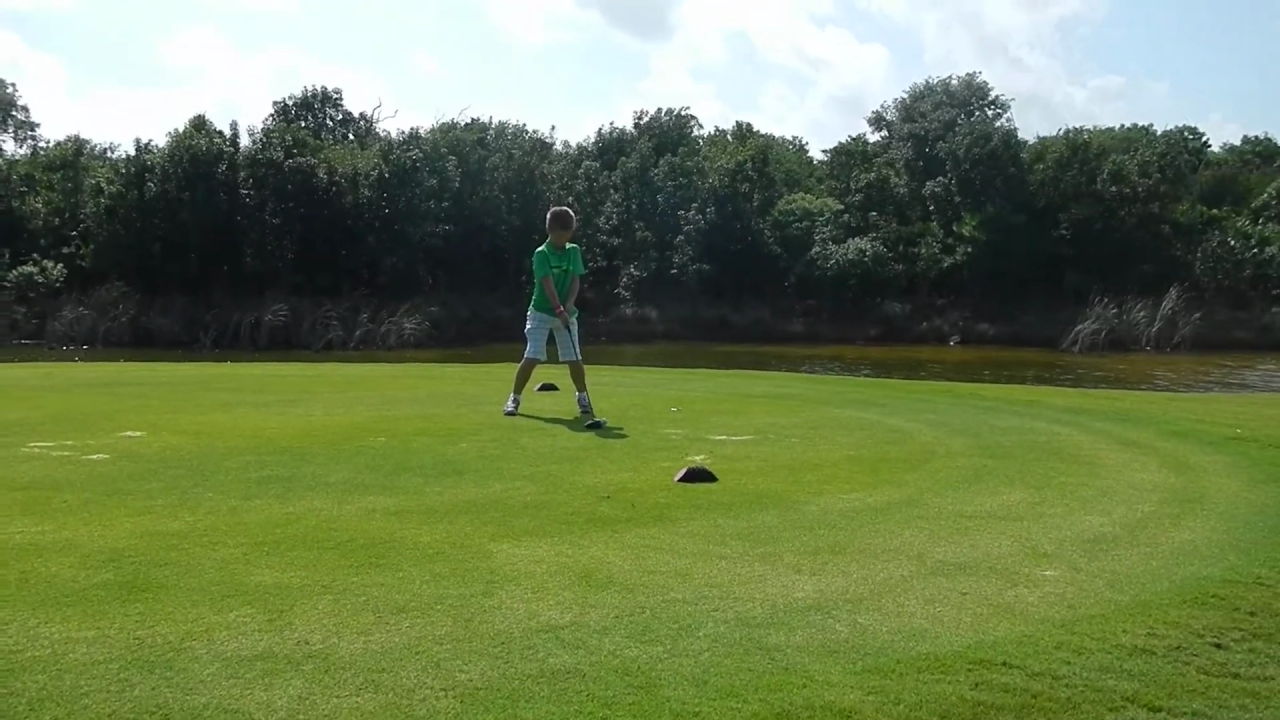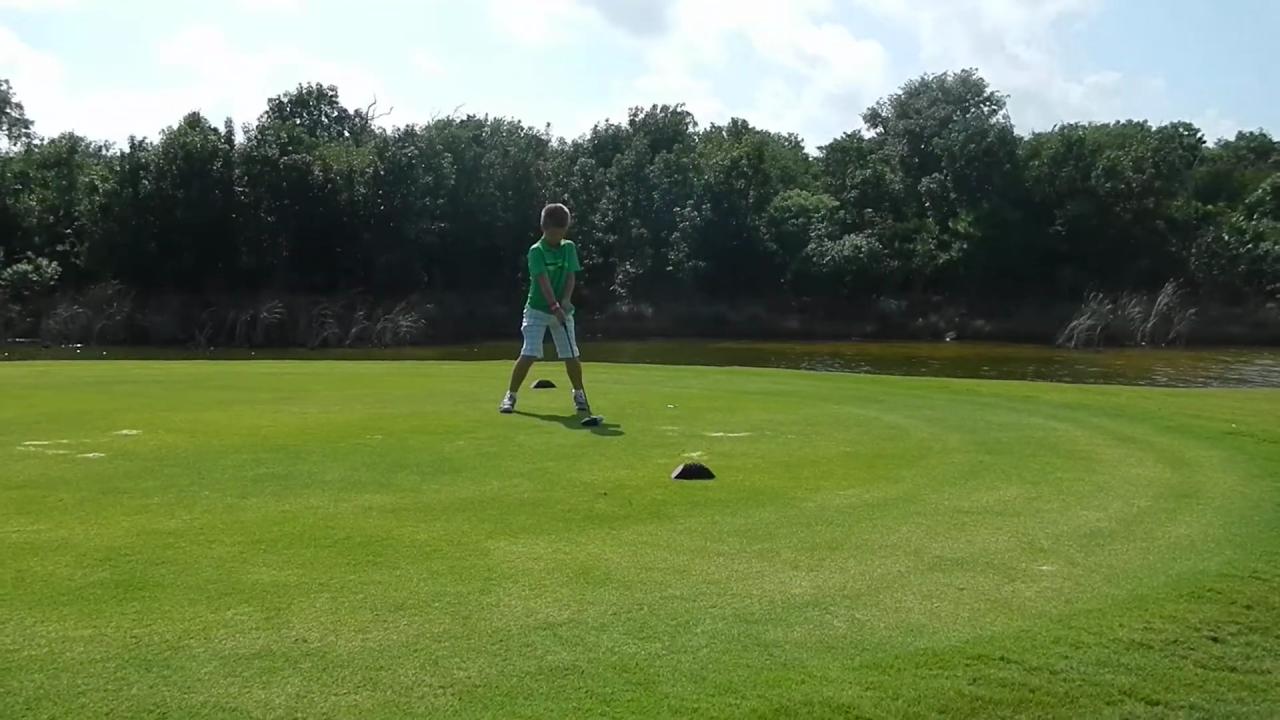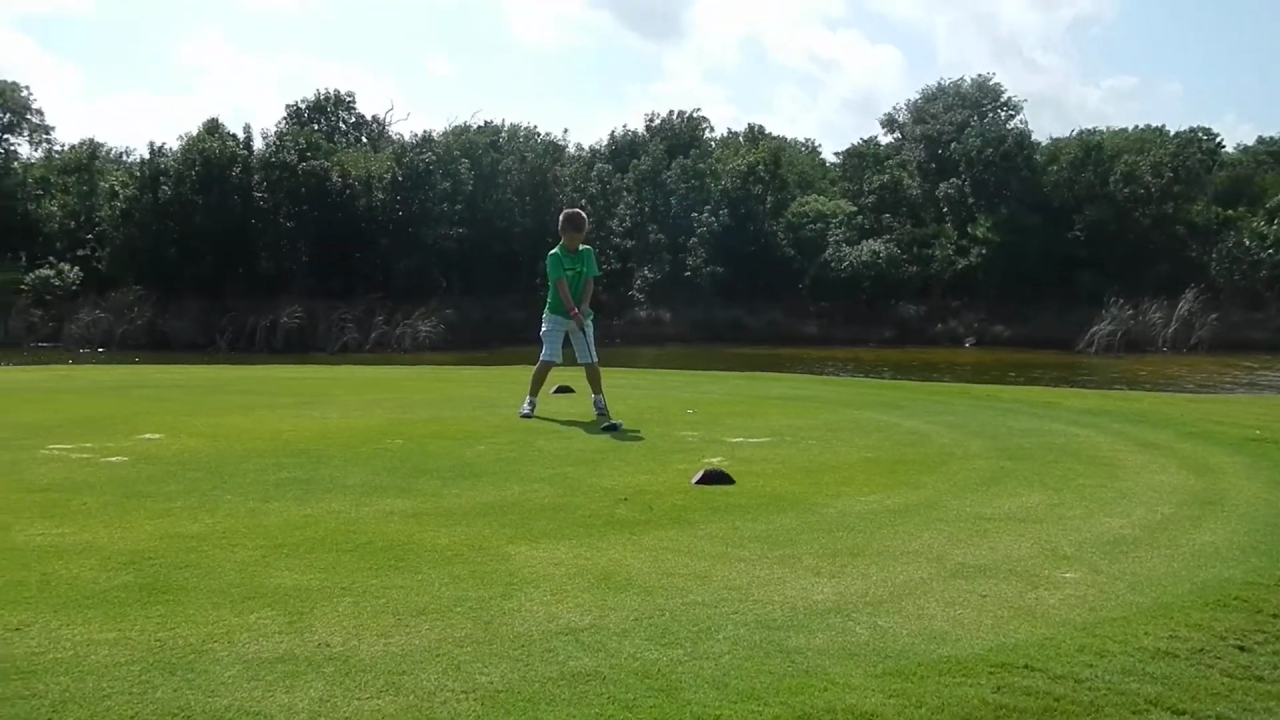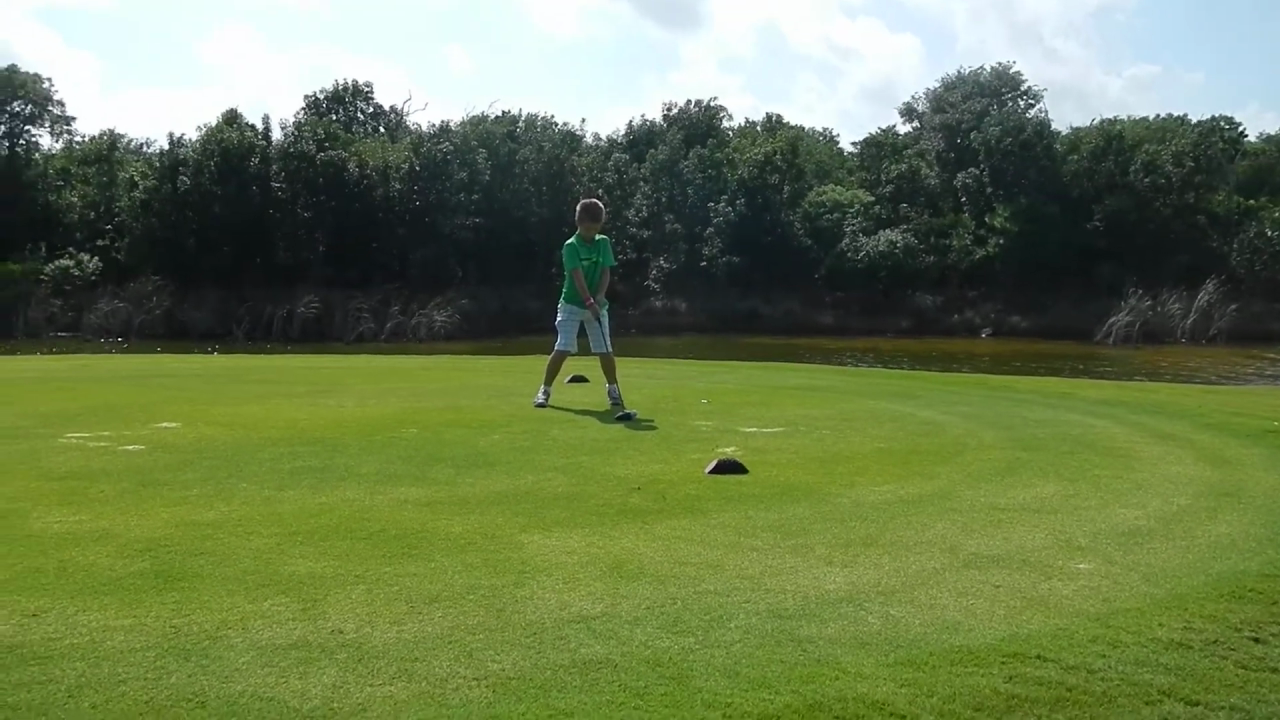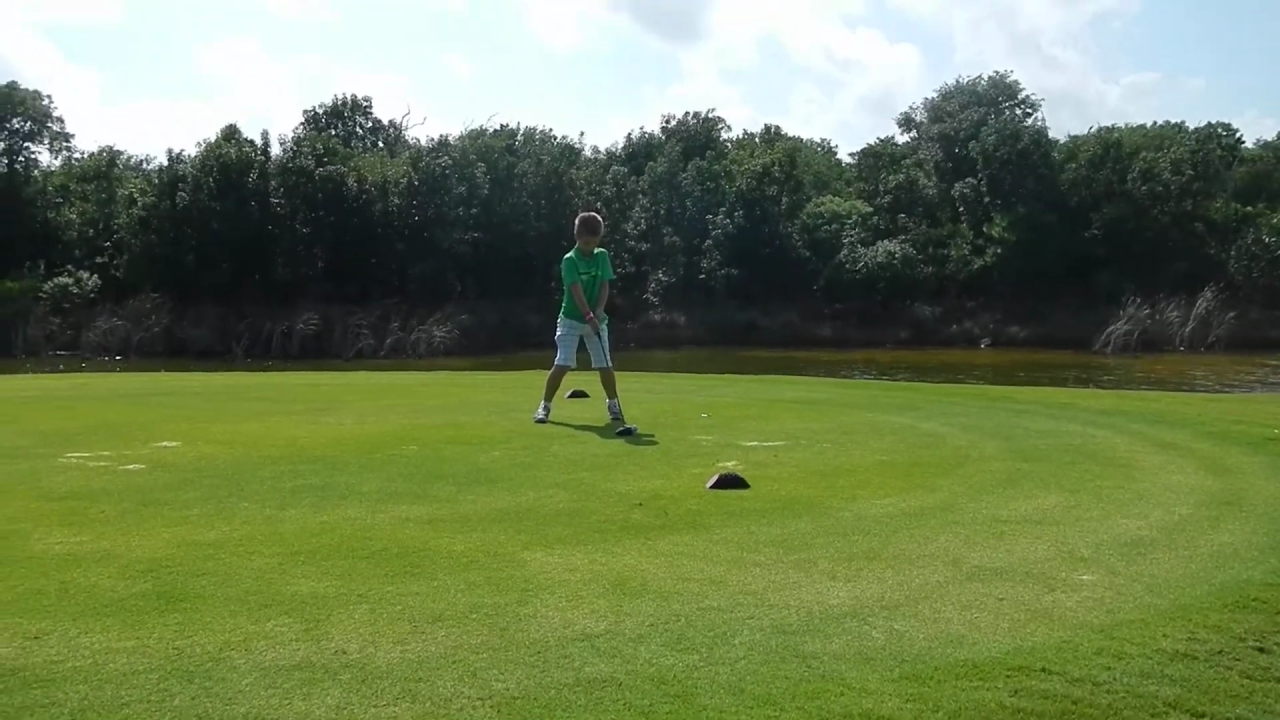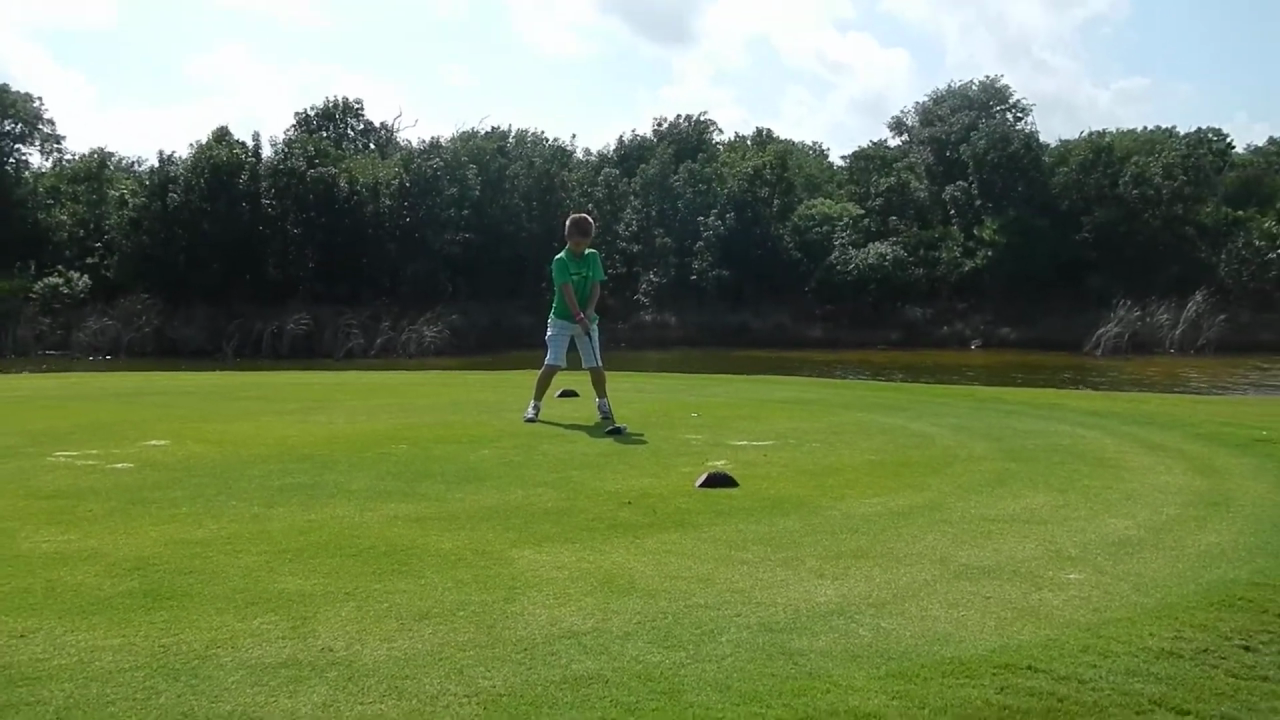
dt=0.2s
person 1, frame 1
left shoulder: (574, 251)
right shoulder: (541, 254)
left elbow: (575, 281)
right elbow: (548, 285)
left wrist: (569, 304)
right wrist: (559, 309)
left hip: (566, 312)
right hip: (541, 312)
left knee: (574, 358)
right knee: (531, 357)
left ankle: (582, 397)
right ankle: (514, 398)
person 1, frame 2
left shoulder: (569, 247)
right shoulder: (536, 251)
left elbow: (571, 277)
right elbow: (544, 282)
left wrist: (565, 301)
right wrist: (554, 307)
left hip: (562, 309)
right hip: (537, 310)
left knee: (571, 355)
right knee: (528, 355)
left ankle: (579, 395)
right ankle: (511, 396)
person 1, frame 3
left shoulder: (587, 252)
right shoulder: (554, 256)
left elbow: (589, 282)
right elbow: (562, 287)
left wrist: (584, 306)
right wrist: (573, 312)
left hip: (581, 314)
right hip: (557, 315)
left knee: (590, 360)
right knee: (547, 360)
left ankle: (598, 399)
right ankle: (530, 401)
person 1, frame 4
left shoulder: (604, 242)
right shoulder: (570, 246)
left elbow: (606, 272)
right elbow: (578, 277)
left wrist: (599, 296)
right wrist: (589, 302)
left hip: (596, 304)
right hip: (572, 304)
left knee: (605, 350)
right knee: (562, 349)
left ankle: (613, 389)
right ankle: (544, 390)
person 1, frame 5
left shoulder: (602, 256)
right shoulder: (569, 260)
left elbow: (604, 286)
right elbow: (577, 292)
left wrist: (599, 310)
right wrist: (588, 316)
left hip: (596, 318)
right hip: (571, 319)
left knee: (605, 365)
right knee: (562, 364)
left ankle: (613, 404)
right ankle: (545, 406)
person 1, frame 6
left shoulder: (593, 256)
right shoulder: (560, 261)
left elbow: (595, 287)
right elbow: (567, 292)
left wrist: (589, 310)
right wrist: (578, 316)
left hip: (586, 319)
right hip: (562, 319)
left knee: (595, 364)
right knee: (552, 364)
left ankle: (603, 403)
right ankle: (534, 405)
